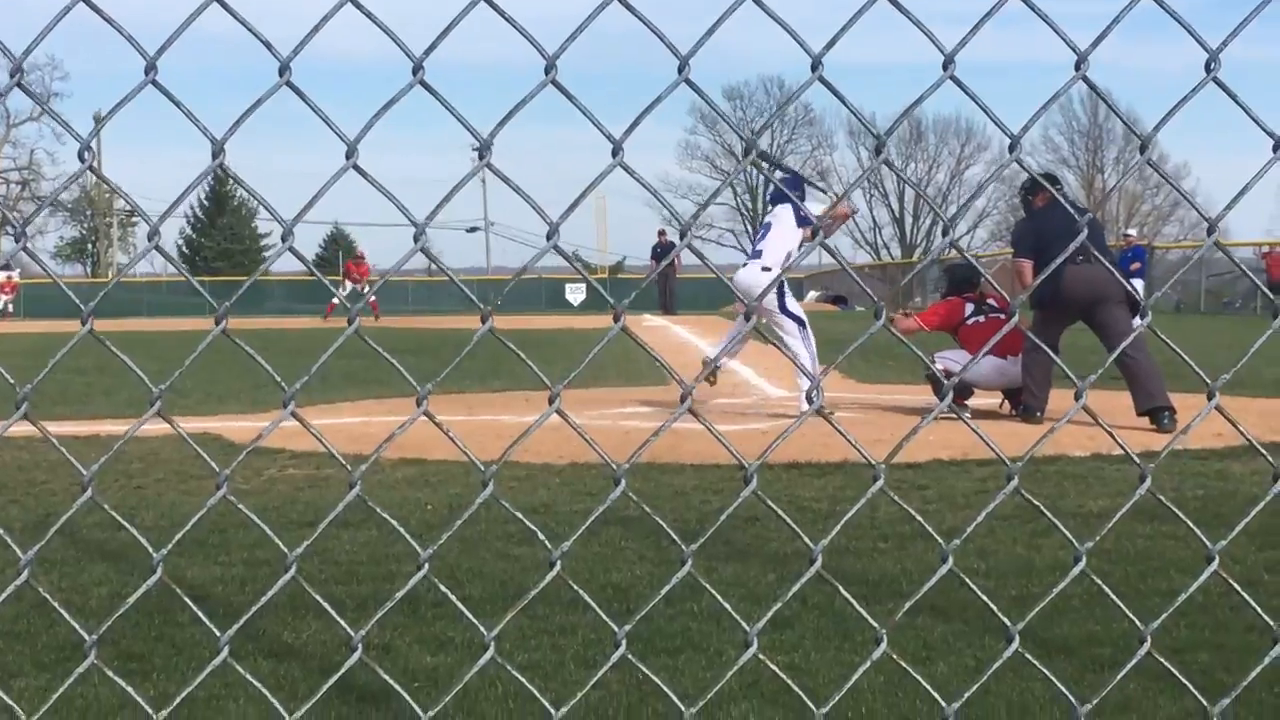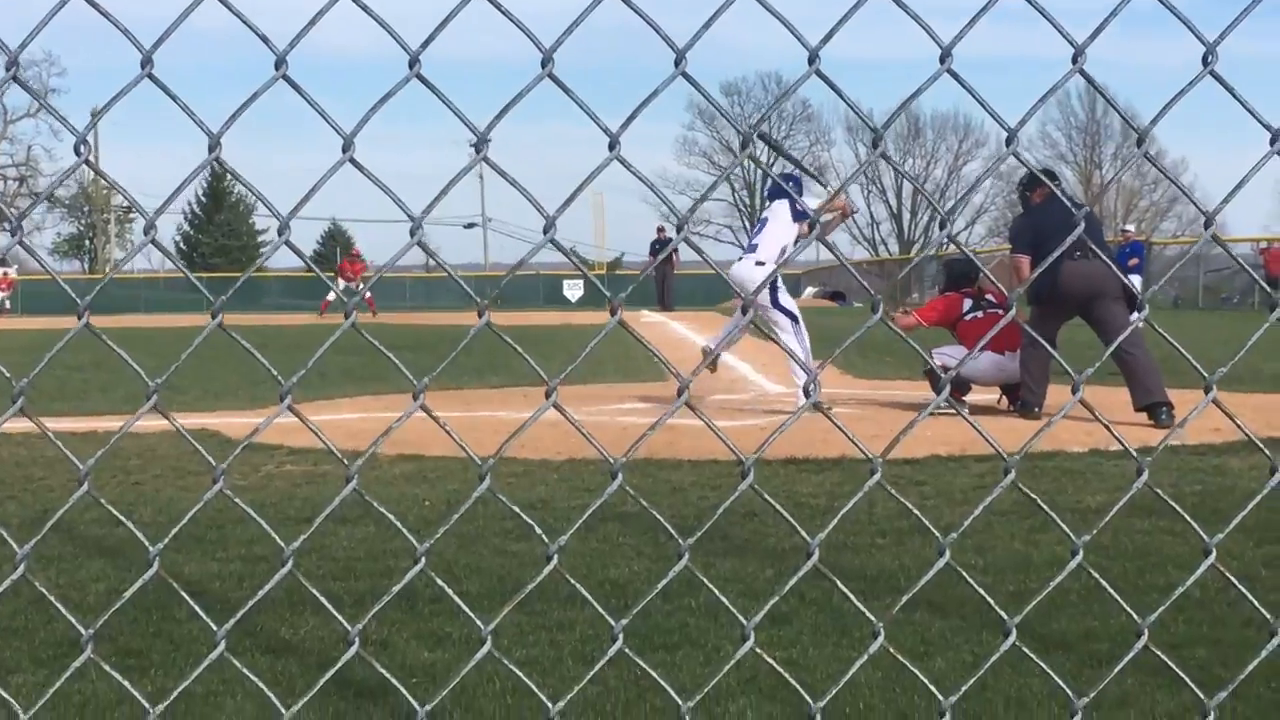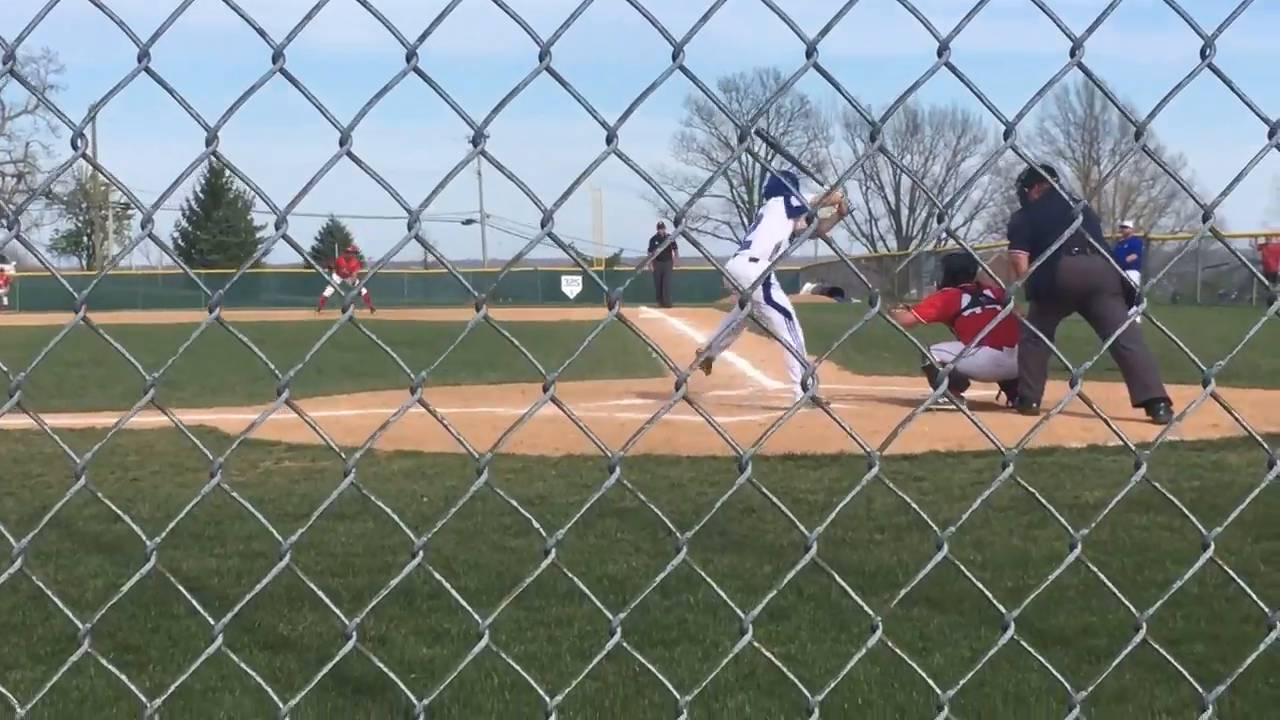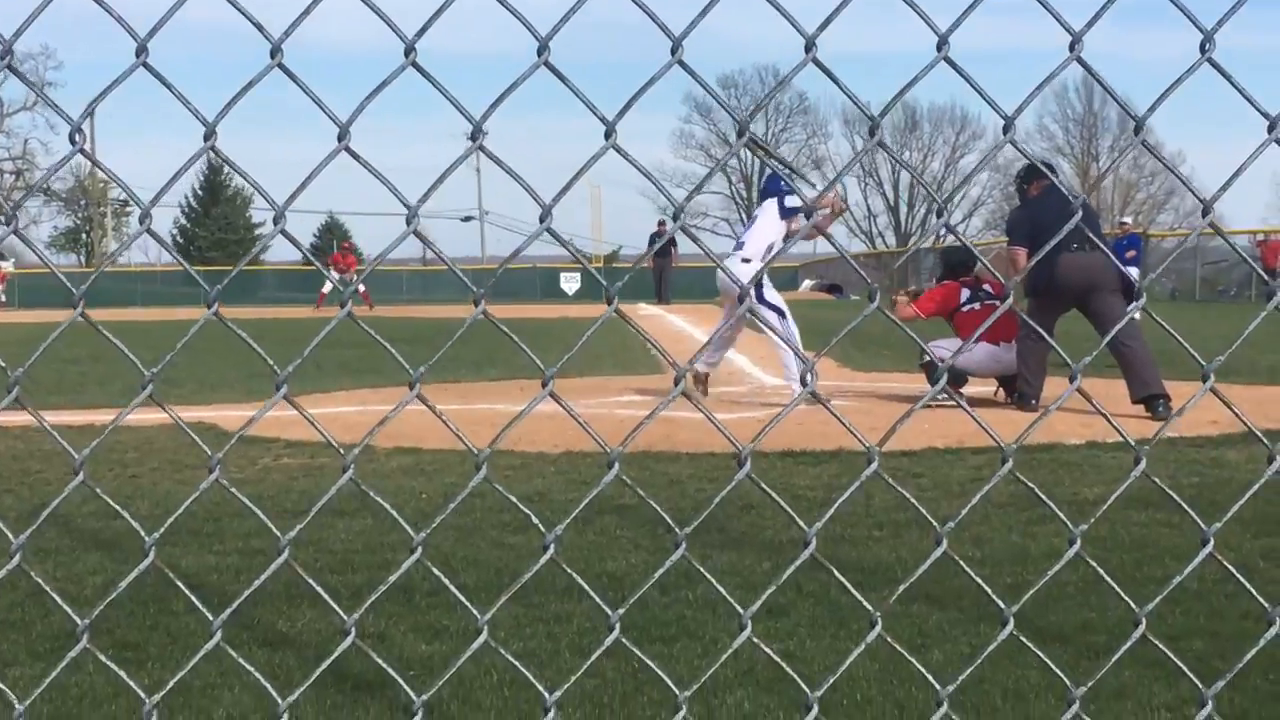
dt=0.1s
person 1, frame 1
left shoulder: (1029, 223)
right shoulder: (1085, 215)
left elbow: (1023, 268)
left wrist: (1035, 295)
left hip: (1065, 281)
right hip: (1105, 278)
left knee: (1039, 344)
right knee: (1128, 344)
left ankle: (1032, 408)
right ankle: (1161, 411)
person 1, frame 2
left shoulder: (1027, 219)
right shoulder: (1084, 212)
left elbow: (1021, 263)
left wrist: (1033, 292)
left hip: (1063, 276)
right hip: (1103, 274)
left knee: (1036, 339)
right knee: (1126, 340)
left ankle: (1030, 404)
right ankle: (1158, 407)
person 1, frame 3
left shoulder: (1025, 215)
right shoulder: (1082, 207)
left elbow: (1019, 260)
left wrist: (1031, 286)
left hip: (1061, 272)
right hip: (1101, 270)
left knee: (1034, 335)
right knee: (1125, 336)
left ankle: (1028, 400)
right ankle: (1156, 402)
person 1, frame 4
left shoulder: (1024, 212)
right shoulder: (1082, 204)
left elbow: (1018, 256)
left wrist: (1030, 284)
left hip: (1059, 269)
right hip: (1101, 266)
left knee: (1032, 331)
right knee: (1124, 332)
left ankle: (1027, 396)
right ankle: (1155, 399)
person 2, frame 1
left shoulder: (774, 215)
right shoulder: (791, 211)
left elbow: (816, 234)
right elbow: (838, 210)
left wrist: (841, 218)
right wrist: (841, 210)
left hip: (744, 277)
right hip: (766, 280)
left knee: (746, 321)
right knee: (800, 339)
left ankle: (715, 360)
right ankle: (810, 402)
person 2, frame 2
left shoulder: (772, 211)
right shoulder: (787, 206)
left elbow: (817, 230)
right elbow: (836, 203)
left wrist: (842, 215)
right wrist: (842, 204)
left hip: (739, 271)
right hip: (759, 274)
left knee: (749, 310)
right knee: (793, 332)
left ankle: (715, 349)
right ankle: (808, 398)
person 2, frame 3
left shoulder: (782, 214)
right shoulder: (783, 203)
left elbow: (815, 229)
right elbow: (831, 198)
left wrist: (838, 214)
right wrist: (837, 199)
left hip: (734, 267)
right hip: (753, 270)
left knee: (745, 309)
right knee: (787, 328)
left ankle: (710, 350)
right ankle: (804, 392)
person 2, frame 4
left shoulder: (766, 209)
right shoulder: (785, 205)
left elbow: (810, 230)
right elbow: (824, 200)
left wrist: (833, 214)
right wrist: (833, 205)
left hip: (726, 271)
right hip: (747, 273)
left knee: (732, 322)
right knee: (783, 330)
left ankle: (703, 367)
right ankle: (803, 388)
person 3, frame 1
left shoulder: (950, 305)
right shoulder: (997, 300)
left elbow: (904, 327)
left wrist: (898, 318)
left hip: (991, 370)
right hip: (1023, 371)
left knee: (937, 362)
left ankle: (956, 405)
right ankle: (1021, 402)
person 3, frame 2
left shoulder: (948, 301)
right shoulder: (996, 295)
left elbow: (904, 323)
left wrist: (897, 316)
left hip: (989, 365)
right hip: (1019, 366)
left knee: (935, 358)
left ankle: (954, 400)
right ankle: (1018, 398)
person 3, frame 3
left shoulder: (946, 296)
right shoulder: (994, 290)
left elbow: (904, 321)
left wrist: (898, 312)
left hip: (987, 361)
right hip: (1017, 362)
left knee: (933, 354)
left ankle: (951, 396)
right ankle: (1017, 393)
person 3, frame 4
left shoulder: (945, 290)
right shoulder: (993, 284)
left elbow: (903, 315)
left wrist: (901, 301)
left hip: (985, 357)
right hip: (1016, 357)
left knee: (931, 351)
left ankle: (950, 392)
right ankle: (1016, 390)
